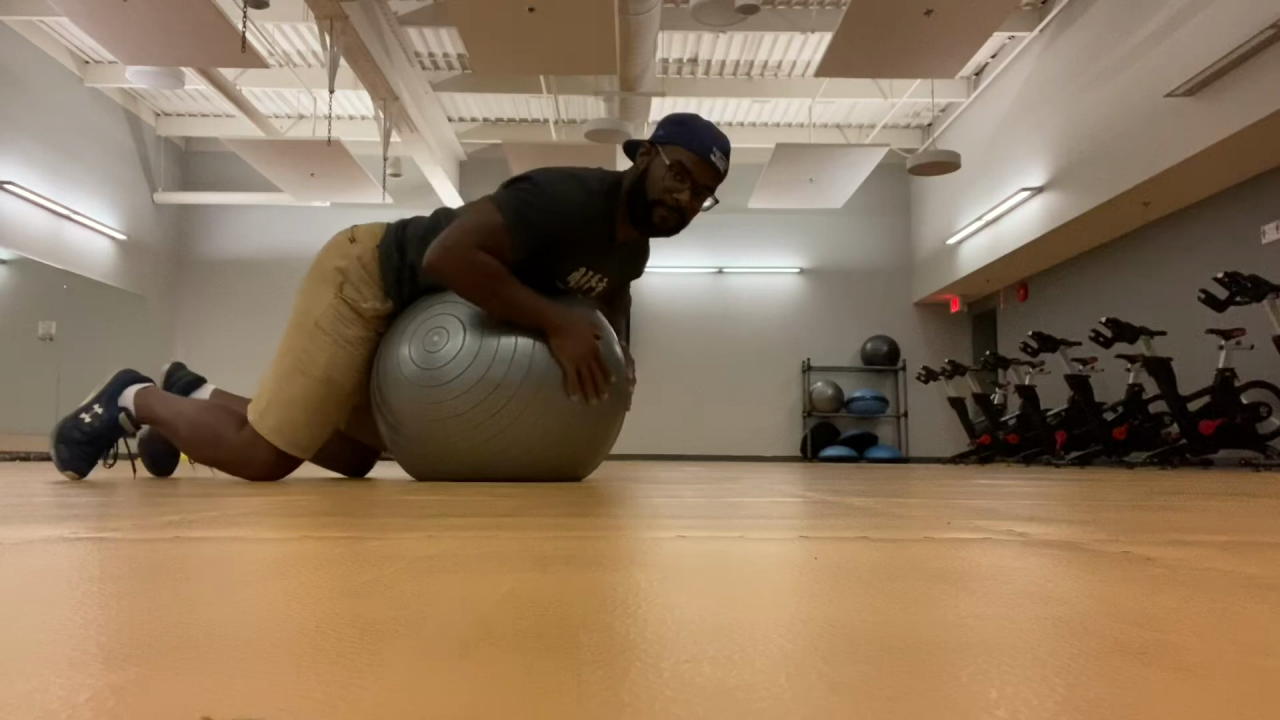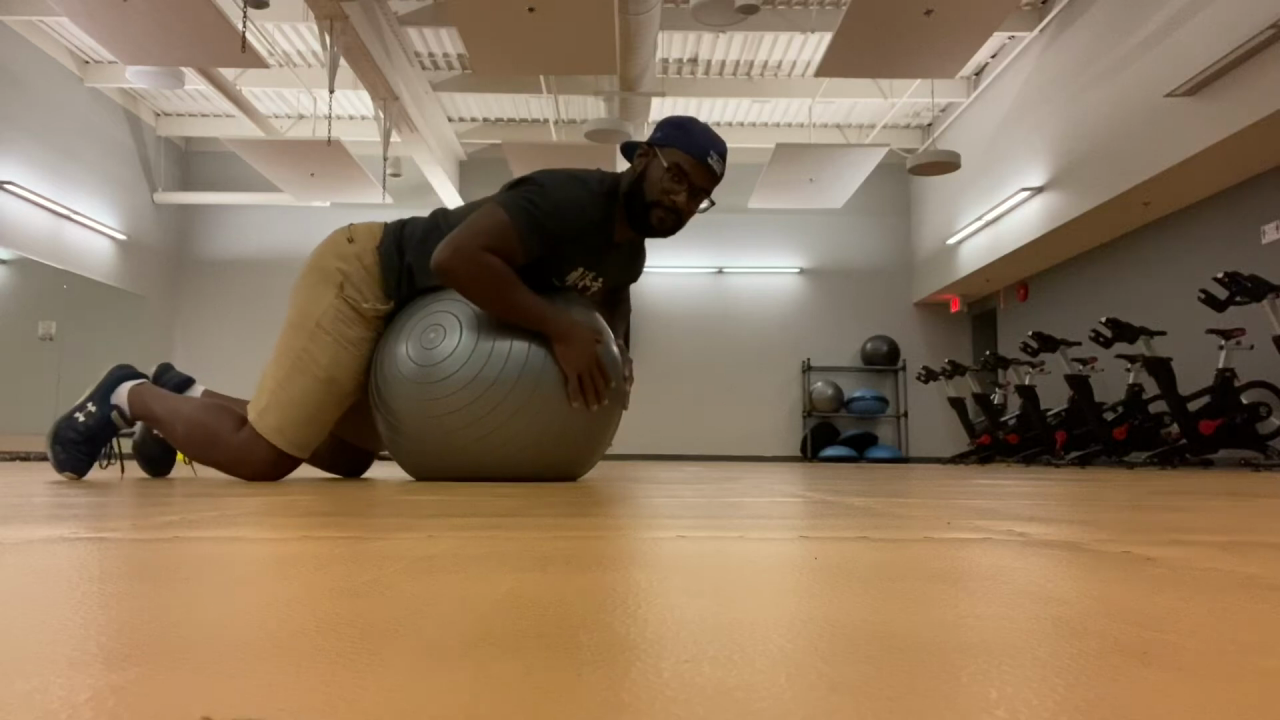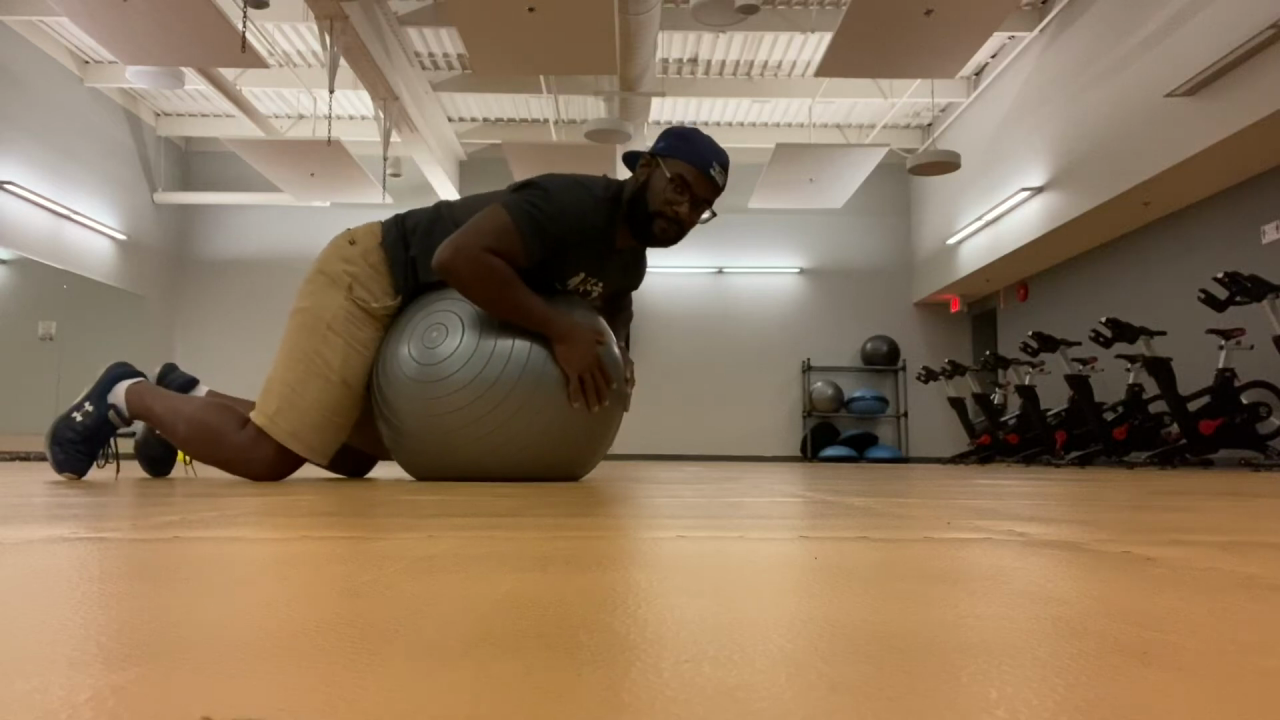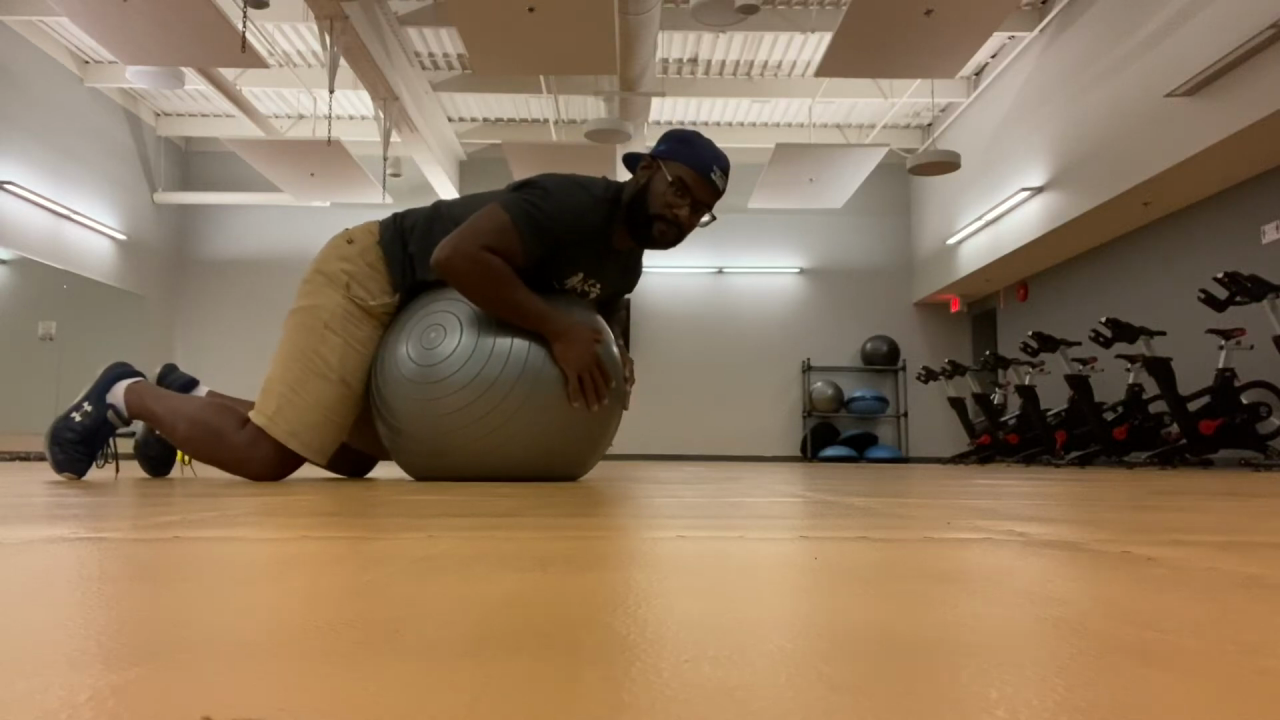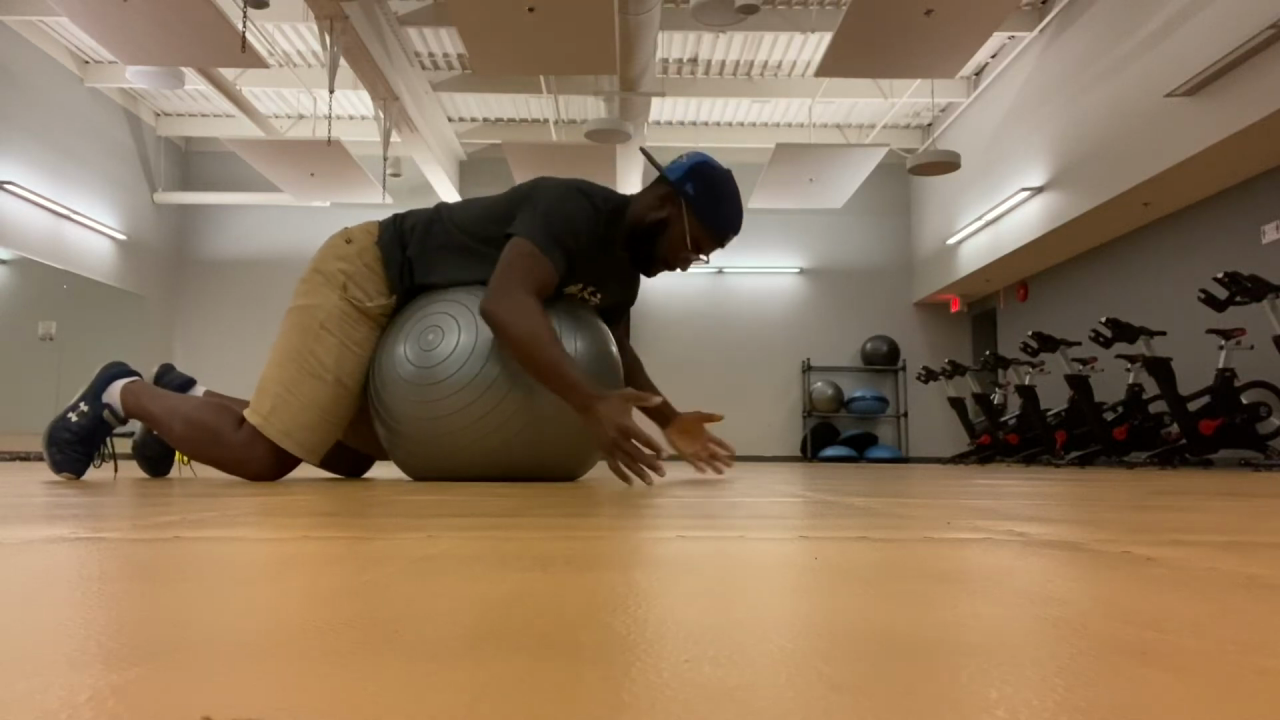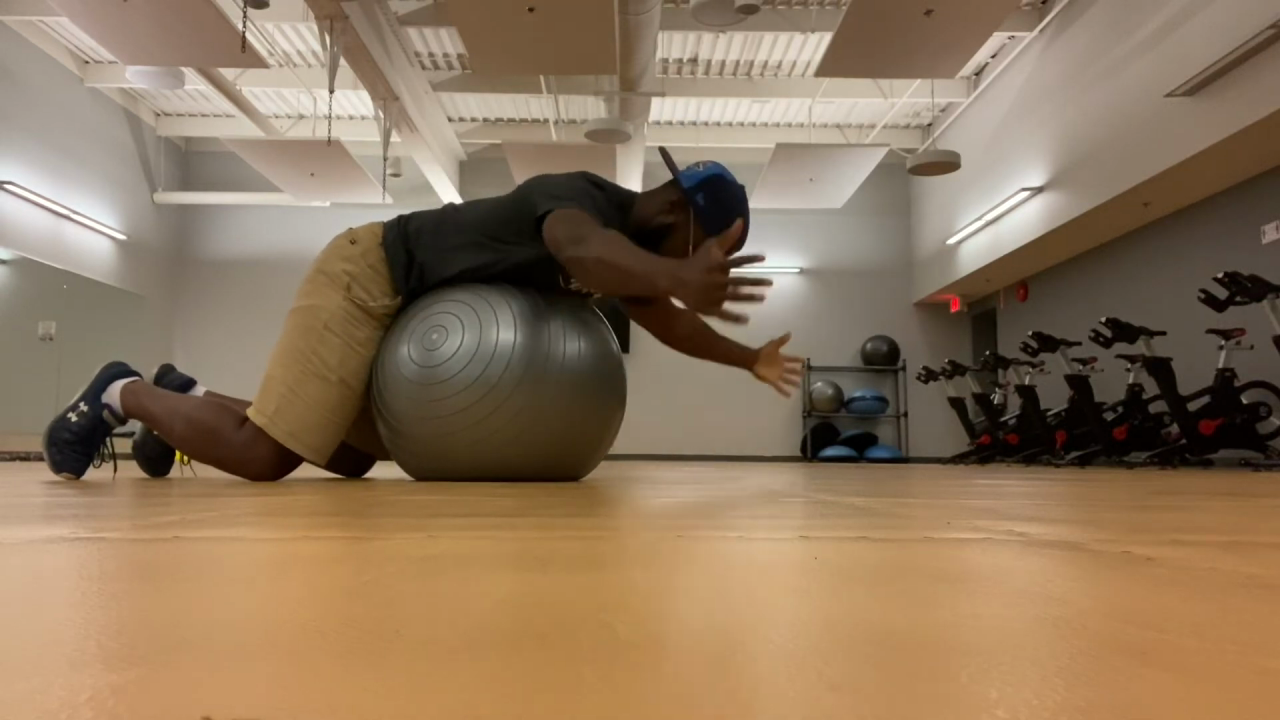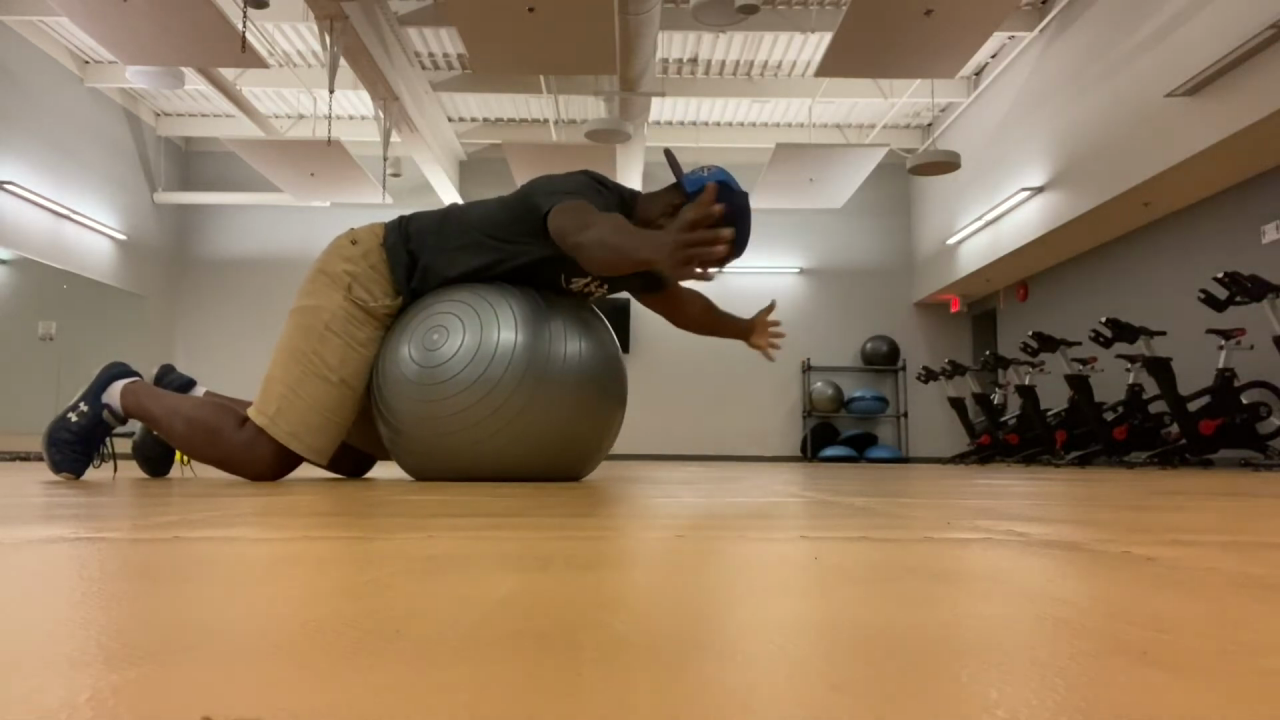
dt=0.5s
person 1, frame 1
left shoulder: (632, 248)
right shoulder: (570, 197)
left elbow: (612, 297)
right elbow: (447, 257)
left wrist: (614, 348)
right wrist: (555, 324)
left hip: (413, 311)
right hip: (369, 278)
left knee: (353, 457)
right knee: (263, 455)
left ankle: (197, 395)
right ankle: (136, 399)
person 1, frame 2
left shoulder: (628, 250)
right shoulder: (569, 198)
left elbow: (612, 300)
right elbow: (456, 258)
left wrist: (614, 350)
right wrist: (557, 331)
left hip: (409, 308)
right hip: (365, 275)
left knee: (348, 456)
right knee: (262, 456)
left ankle: (187, 395)
right ankle: (133, 396)
person 1, frame 3
left shoulder: (629, 261)
right shoulder: (573, 204)
left elbow: (612, 310)
right elbow: (457, 257)
left wrist: (615, 355)
right wrist: (560, 332)
left hip: (415, 308)
right hip: (373, 275)
left knee: (352, 456)
right knee: (264, 455)
left ankle: (190, 395)
right ankle: (130, 396)
person 1, frame 4
left shoulder: (625, 265)
right shoulder: (571, 203)
left elbow: (594, 314)
right elbow: (455, 256)
left wrist: (606, 351)
right wrist: (558, 331)
left hip: (415, 309)
right hip: (371, 275)
left knee: (352, 457)
right knee: (265, 455)
left ankle: (191, 395)
right ankle: (129, 395)
person 1, frame 5
left shoulder: (621, 271)
right shoulder: (573, 209)
left elbow: (614, 349)
right elbow: (506, 303)
left wrist: (669, 418)
right wrist: (593, 405)
left hip: (414, 311)
right hip: (367, 276)
left knee: (348, 457)
right knee: (260, 455)
left ankle: (185, 395)
right ankle: (124, 393)
person 1, frame 6
left shoulder: (629, 241)
right shoulder: (581, 199)
left elbow: (664, 314)
right elbow: (584, 253)
left wrist: (749, 356)
right wrist: (681, 274)
left hip: (412, 313)
right hip: (369, 279)
left knee: (349, 457)
right knee: (261, 455)
left ankle: (188, 395)
right ankle: (124, 394)
person 1, frame 7
left shoulder: (630, 246)
right shoulder: (589, 198)
left elbow: (678, 303)
right elbow: (591, 239)
left wrist: (741, 329)
right wrist: (657, 247)
left hip: (411, 310)
right hip: (371, 278)
left knee: (348, 458)
right knee: (263, 454)
left ankle: (188, 397)
right ankle: (125, 394)
